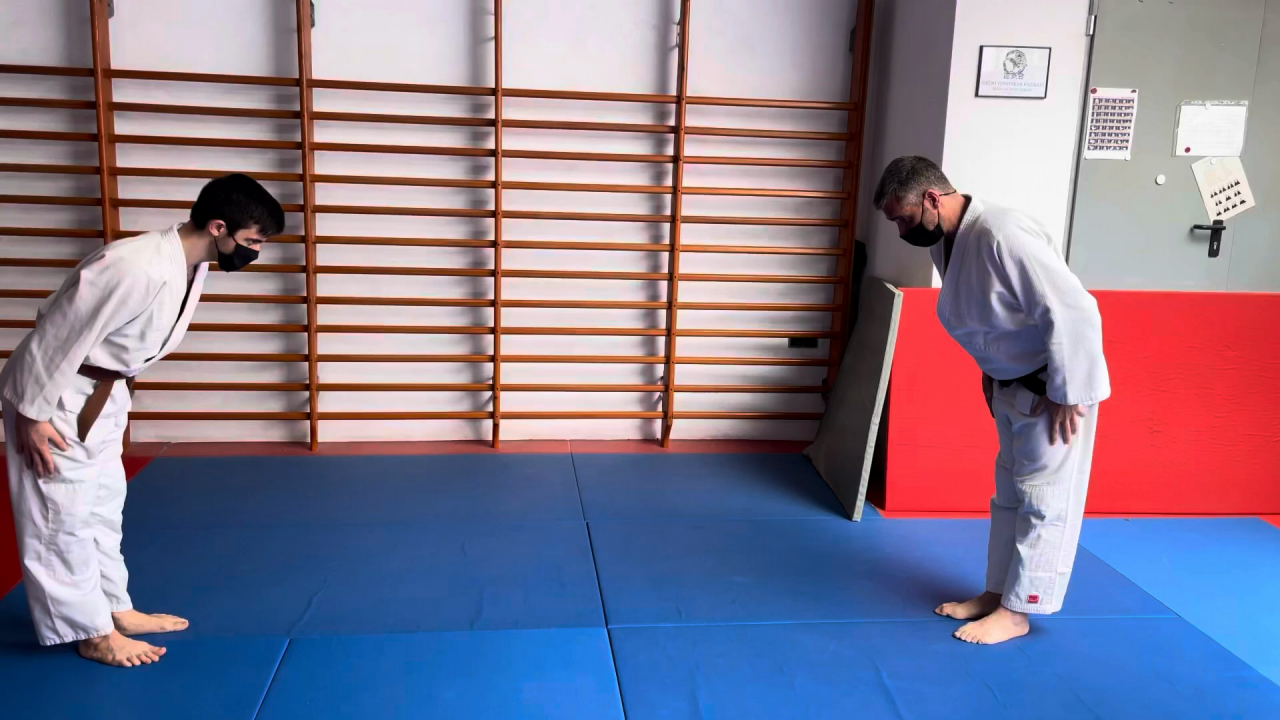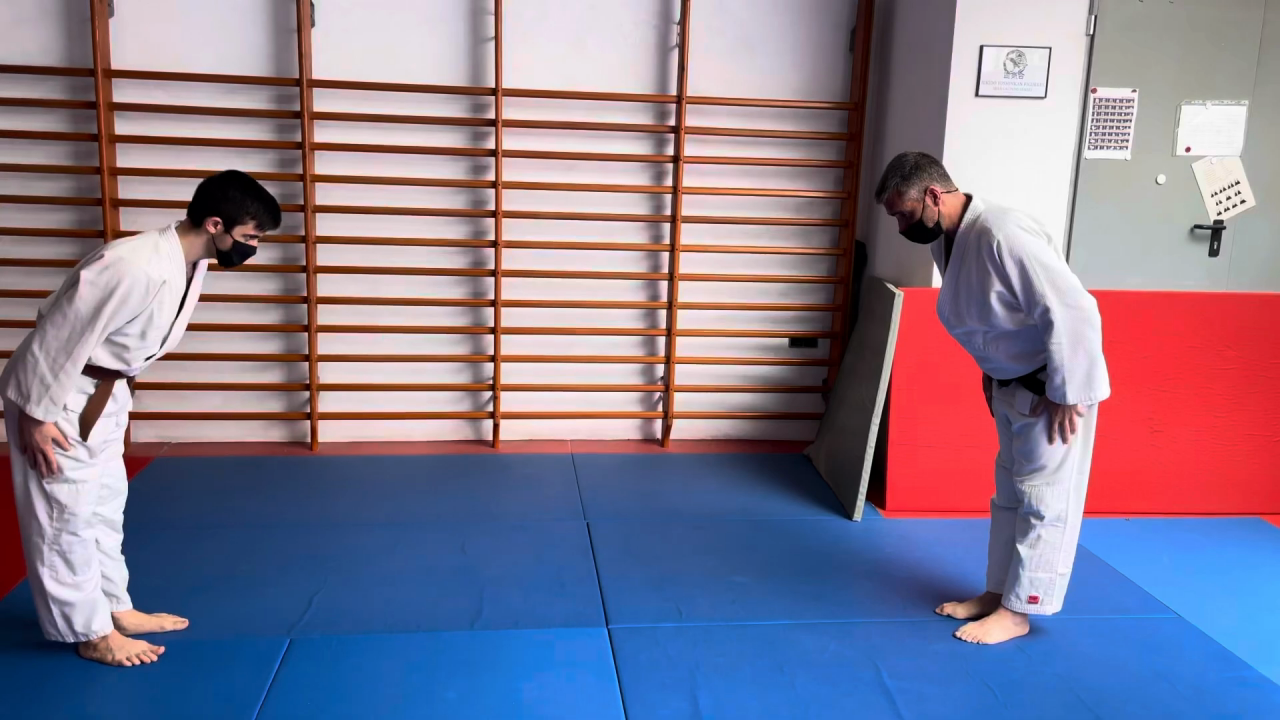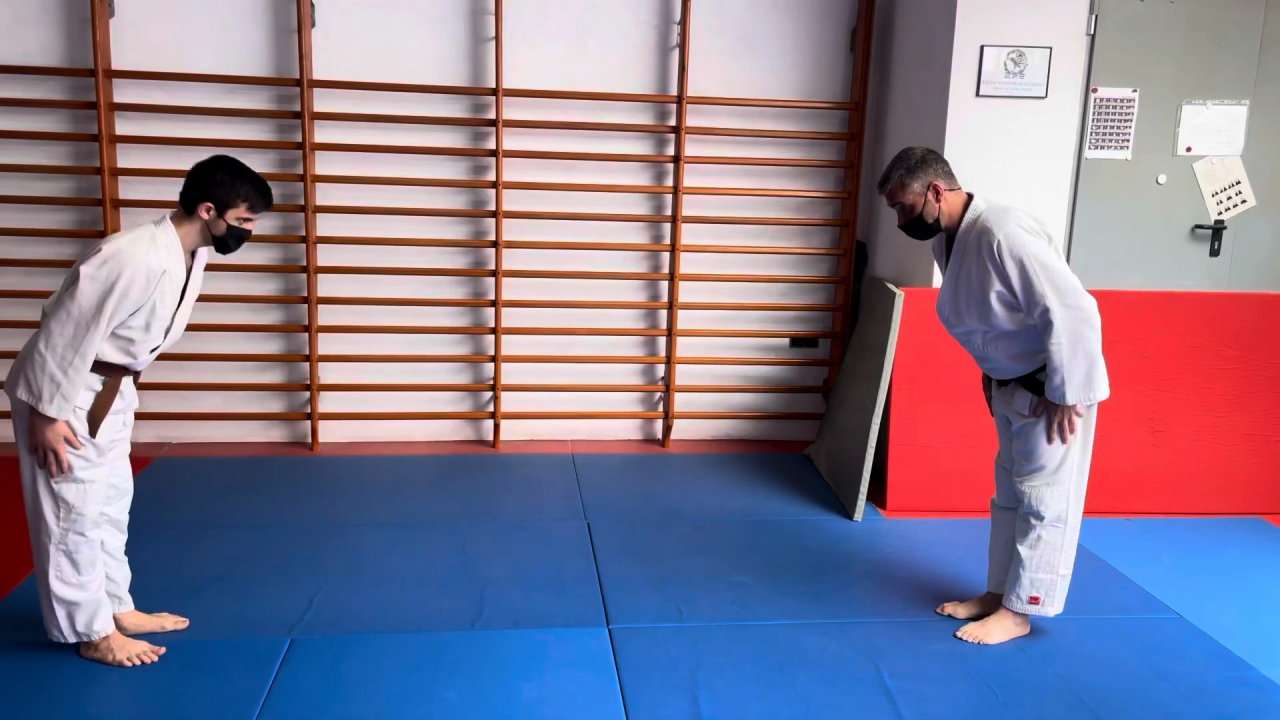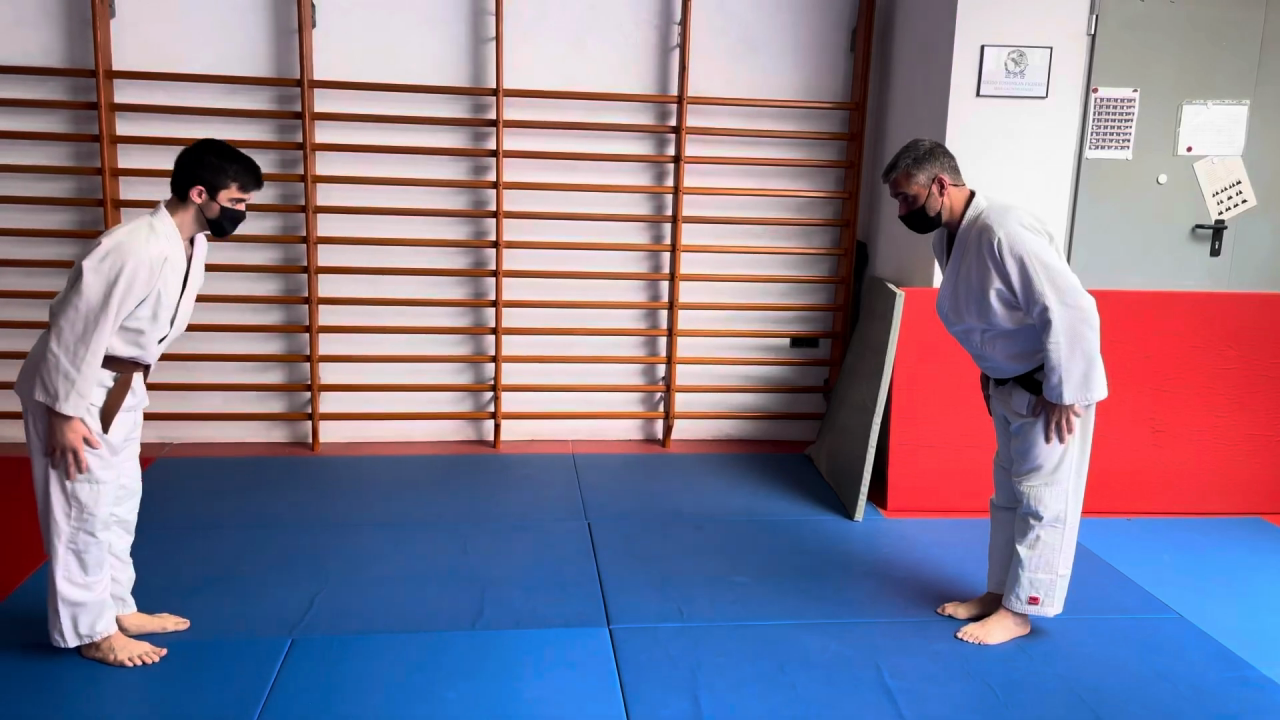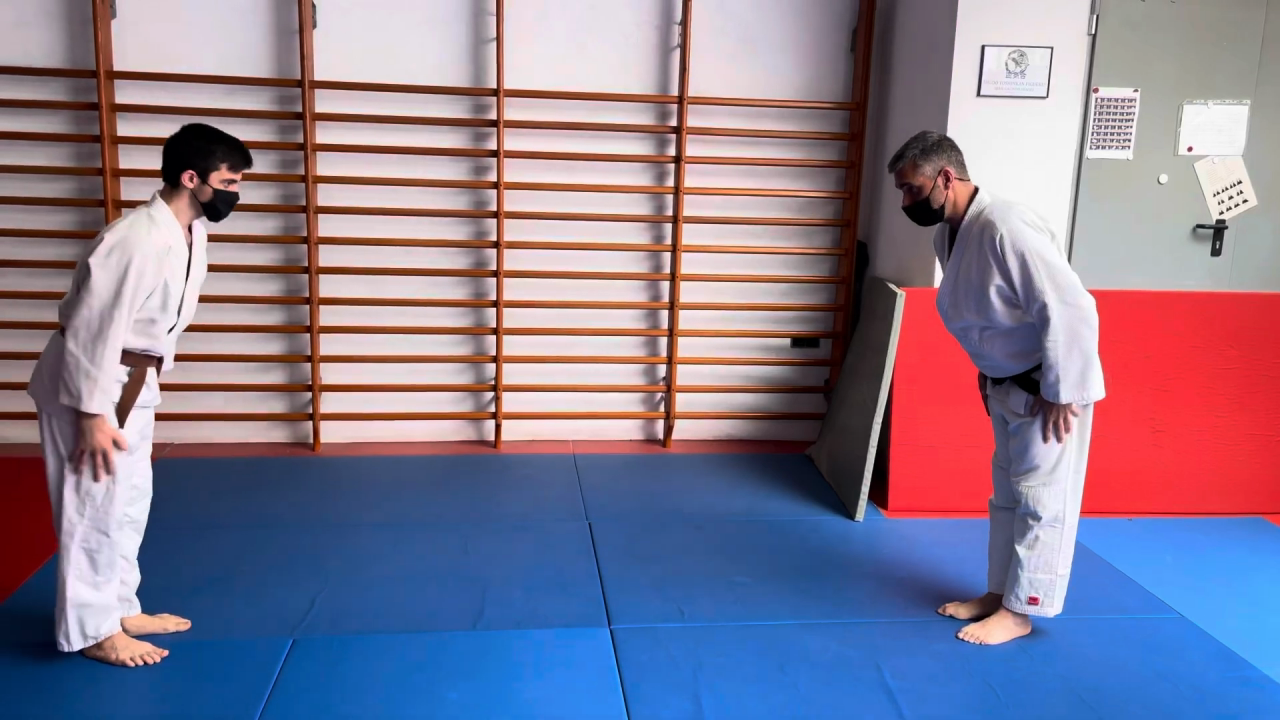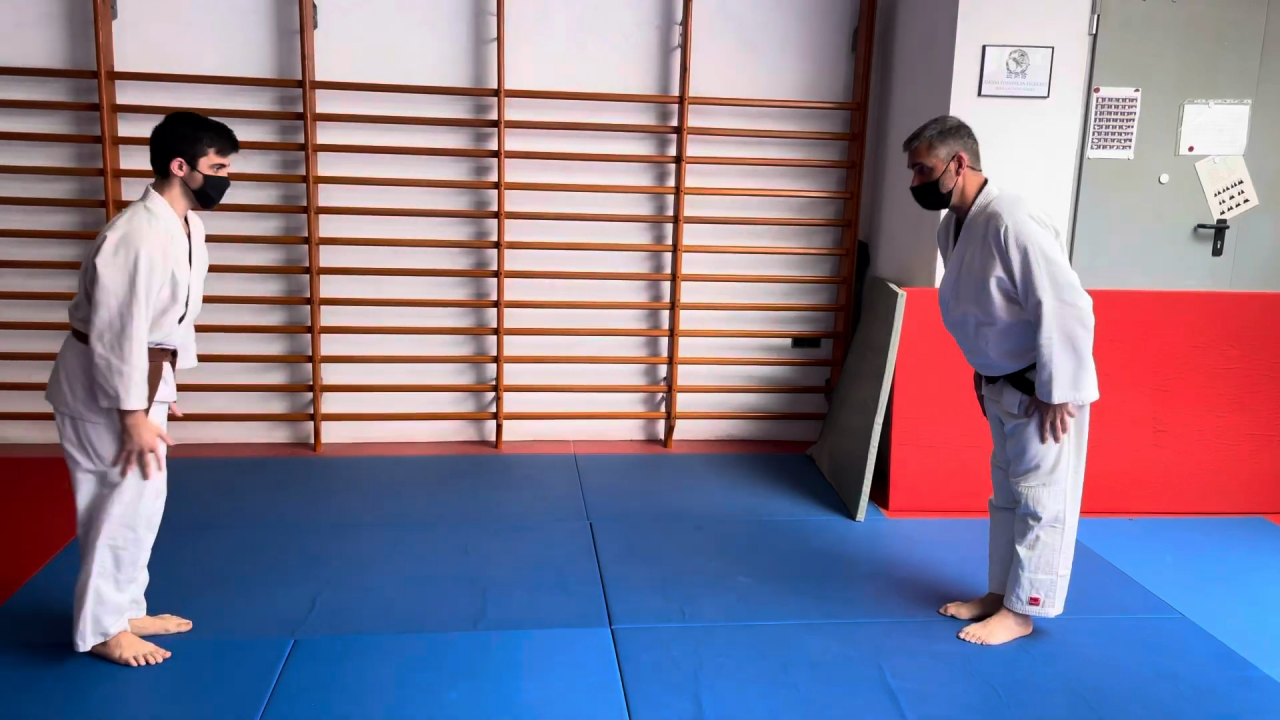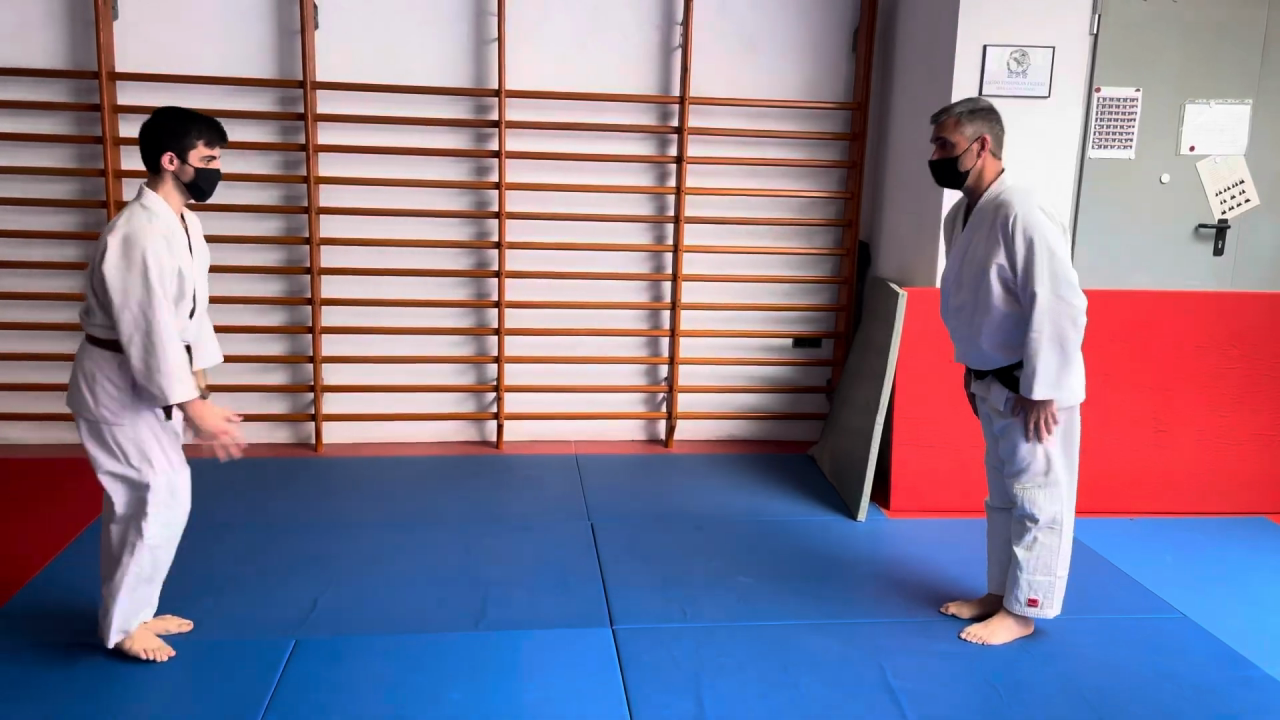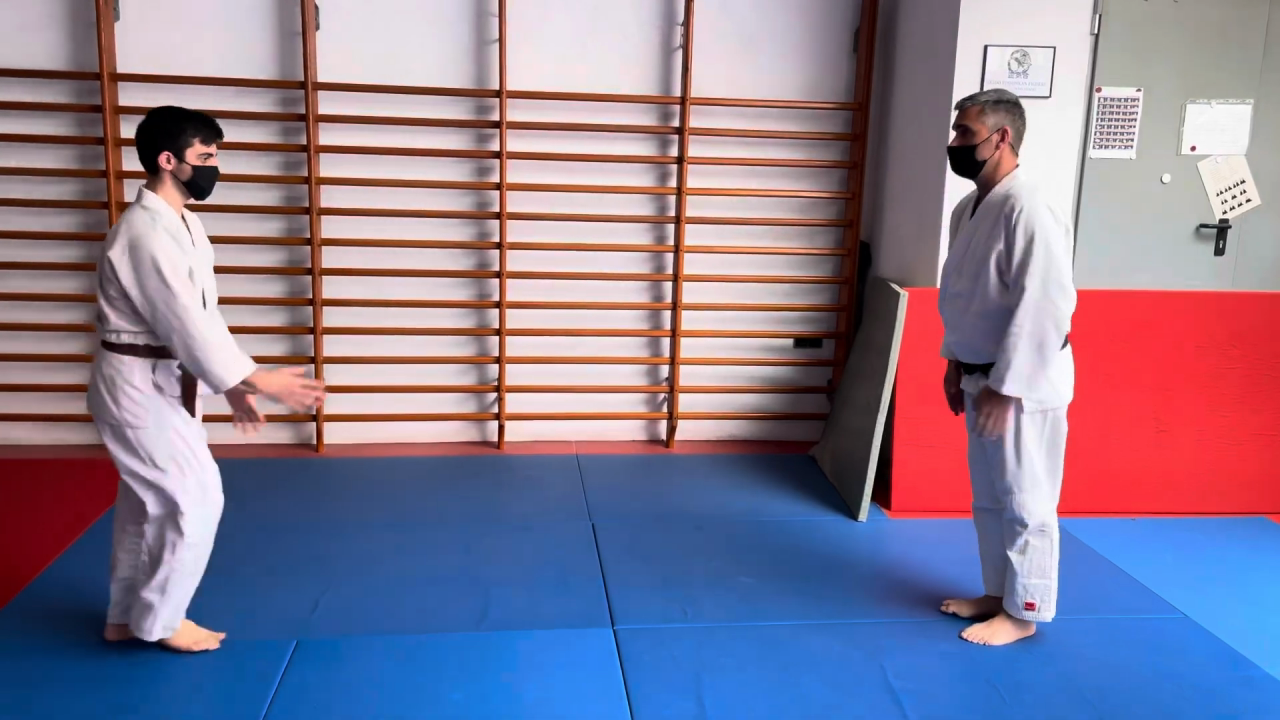
dt=0.1s
person 1, frame 1
left shoulder: (190, 264)
right shoulder: (136, 268)
right elbow: (58, 336)
left hip: (100, 393)
right hip: (56, 393)
left knee: (101, 501)
right knee: (64, 511)
left ankle: (112, 609)
right ankle: (90, 631)
person 1, frame 2
left shoulder: (188, 263)
right shoulder: (135, 268)
right elbow: (60, 337)
left hip: (100, 394)
right hip: (57, 394)
left knee: (103, 501)
right knee: (67, 510)
left ankle: (112, 608)
right ankle: (90, 631)
person 1, frame 3
left shoulder: (192, 253)
right shoulder: (133, 259)
right elbow: (68, 335)
right wrist: (50, 415)
left hip: (108, 388)
right hip: (65, 390)
left knee: (107, 500)
right knee: (73, 508)
left ankle: (114, 607)
right ankle: (90, 630)
person 1, frame 4
left shoulder: (191, 243)
right shoulder: (134, 250)
right elbow: (77, 331)
right wrist: (66, 414)
left hip: (117, 387)
right hip: (75, 387)
left knee: (116, 500)
right knee: (84, 506)
left ankle: (116, 607)
right ankle: (92, 631)
person 1, frame 5
left shoulder: (191, 234)
right shoulder: (137, 239)
right elbow: (95, 331)
left wrist: (145, 391)
right wrist: (95, 415)
left hip: (128, 380)
right hip: (90, 384)
left knee: (126, 500)
right knee: (97, 505)
left ankle: (119, 610)
right ankle: (93, 630)
person 1, frame 6
left shoulder: (186, 225)
right shoulder: (139, 234)
right elbow: (117, 331)
left wrist: (163, 390)
right wrist: (135, 414)
left hip: (143, 378)
right hip: (103, 384)
left knee: (138, 498)
right knee: (124, 500)
left ankle: (124, 611)
right ankle: (102, 628)
person 1, frame 7
left shoulder: (183, 222)
right shoulder: (142, 230)
left elbow: (188, 311)
right elbow: (150, 326)
left wrist: (194, 391)
right wrist: (190, 406)
left hip: (147, 380)
right hip: (120, 382)
left knee: (156, 496)
right knee: (164, 498)
left ankle: (132, 611)
right ankle: (121, 623)
person 1, frame 8
left shoulder: (179, 222)
right shoulder: (146, 231)
left elbow: (199, 310)
right elbow: (184, 320)
left wrist: (237, 381)
right wrist: (257, 379)
left hip: (161, 377)
right hip: (139, 383)
left knee: (149, 502)
right knee: (195, 495)
left ankle: (131, 615)
right ankle: (159, 618)
person 2, frame 1
left shoulder: (1003, 234)
right shoulder: (945, 242)
left elbow: (1073, 312)
left wrist: (1068, 395)
right wrist: (992, 373)
left hip: (1059, 385)
right hip: (1014, 383)
left knee: (1046, 496)
right knee: (1012, 491)
left ankle: (1017, 609)
right ankle: (998, 592)
person 2, frame 2
left shoulder: (1003, 234)
right shoulder: (945, 239)
left elbow: (1073, 312)
left wrist: (1067, 395)
right wrist: (992, 372)
left hip: (1058, 385)
right hip: (1014, 384)
left knee: (1045, 496)
right knee: (1011, 491)
left ankle: (1018, 609)
right ankle: (999, 592)
person 2, frame 3
left shoulder: (1004, 233)
right shoulder: (945, 240)
left elbow: (1072, 313)
left wrist: (1066, 395)
right wrist: (992, 374)
left hip: (1058, 386)
right hip: (1014, 384)
left knee: (1045, 498)
right knee: (1011, 492)
left ankle: (1019, 610)
right ankle: (999, 592)
person 2, frame 4
left shoulder: (1004, 232)
right shoulder: (946, 236)
left elbow: (1071, 311)
left wrist: (1064, 394)
right wrist: (990, 373)
left hip: (1057, 386)
right hip: (1012, 384)
left knee: (1044, 498)
right knee: (1010, 492)
left ankle: (1019, 610)
right ankle: (999, 592)
person 2, frame 5
left shoulder: (1007, 229)
right shoulder: (947, 234)
left elbow: (1070, 311)
left wrist: (1062, 394)
right wrist: (991, 373)
left hip: (1051, 385)
right hip: (1011, 383)
left knee: (1044, 498)
right knee: (1009, 492)
left ankle: (1019, 610)
right ankle: (998, 592)
person 2, frame 6
left shoulder: (1012, 223)
right shoulder: (951, 226)
left elbow: (1065, 309)
left wrist: (1057, 394)
right wrist: (984, 371)
left hip: (1049, 385)
right hip: (1005, 384)
left knee: (1043, 499)
right knee: (1009, 493)
left ankle: (1021, 610)
right ankle: (1001, 593)
person 2, frame 7
left shoulder: (1022, 215)
right shoulder: (959, 216)
left elbow: (1056, 308)
left wrist: (1042, 393)
right wrist: (973, 372)
left hip: (1039, 382)
right hip: (997, 381)
left knee: (1037, 498)
right knee: (1004, 493)
left ankle: (1024, 611)
right ankle: (1000, 594)
person 2, frame 8
left shoulder: (1028, 211)
right shoulder: (967, 209)
left elbow: (1042, 306)
left wrist: (1005, 388)
right wrist: (955, 364)
left hip: (1028, 381)
right hip: (982, 378)
left knee: (1024, 499)
right knee: (990, 493)
left ankle: (1022, 612)
right ankle: (997, 594)
